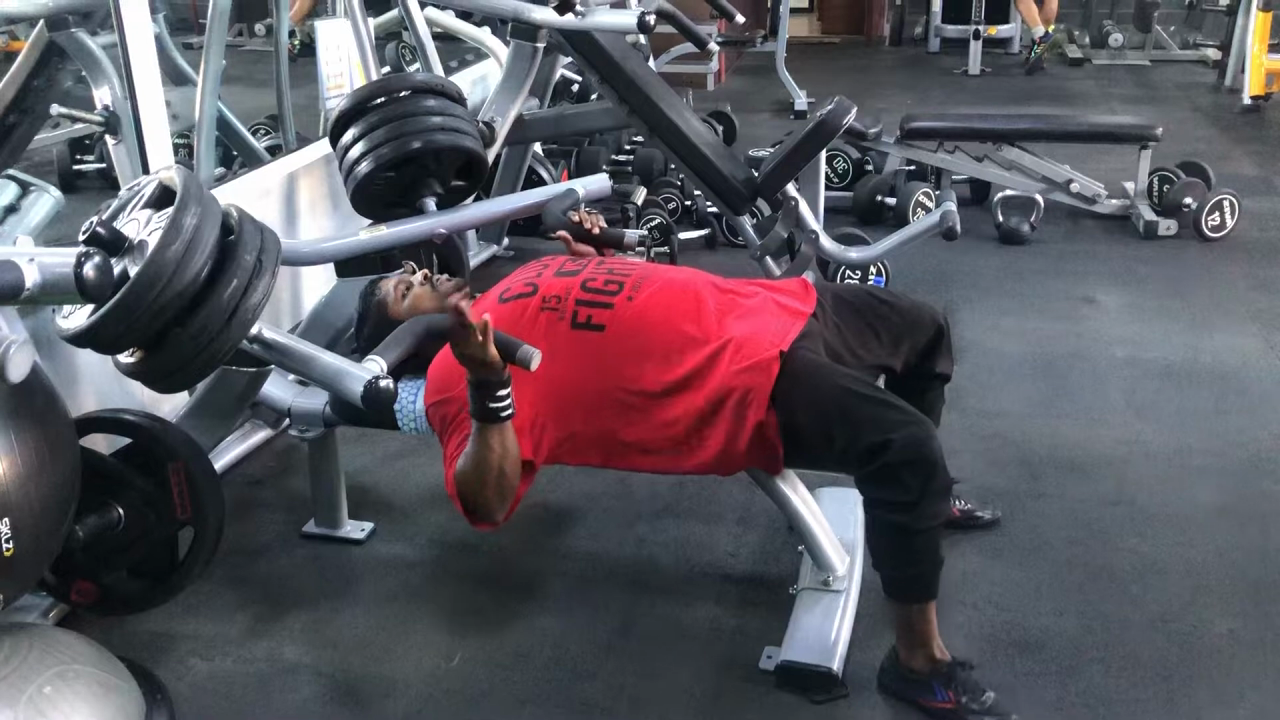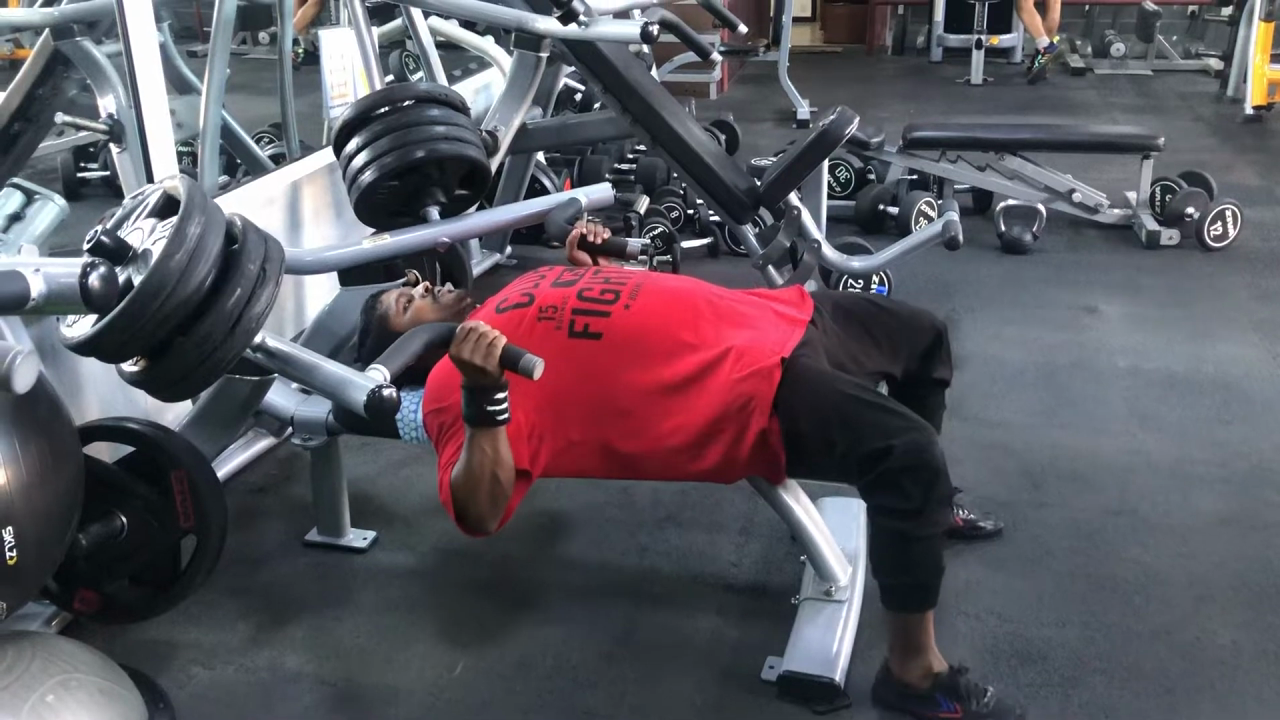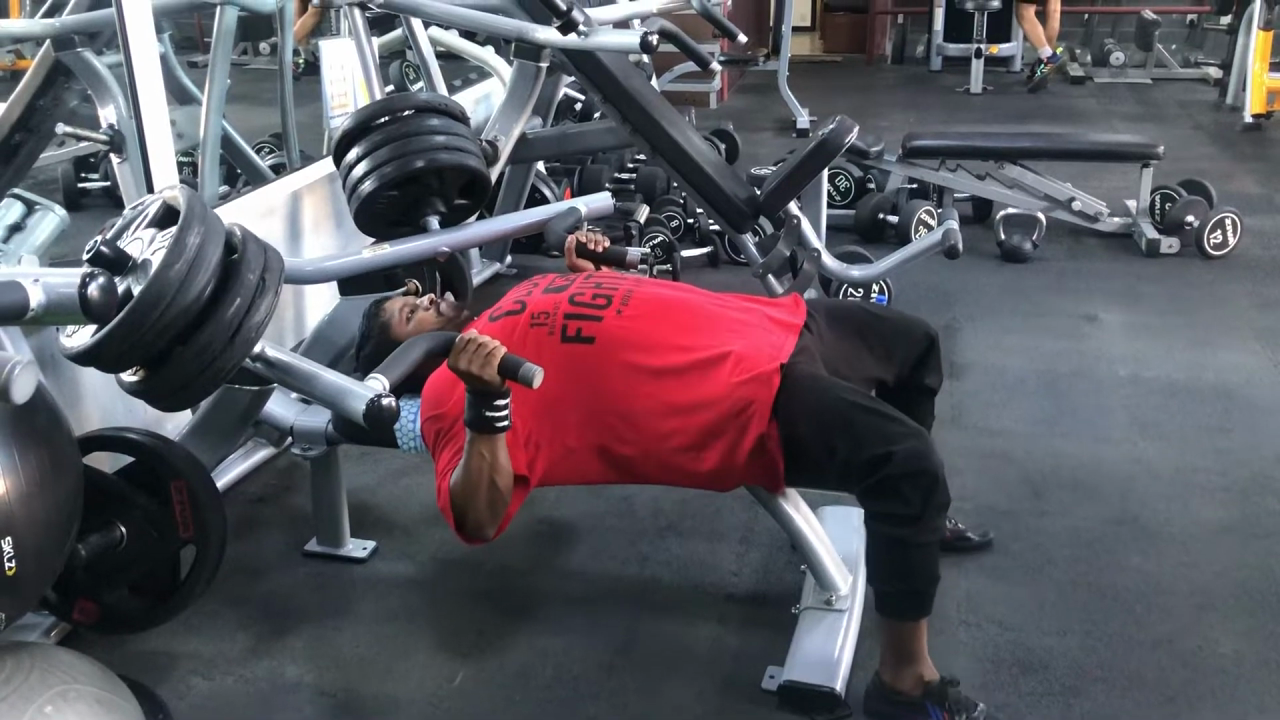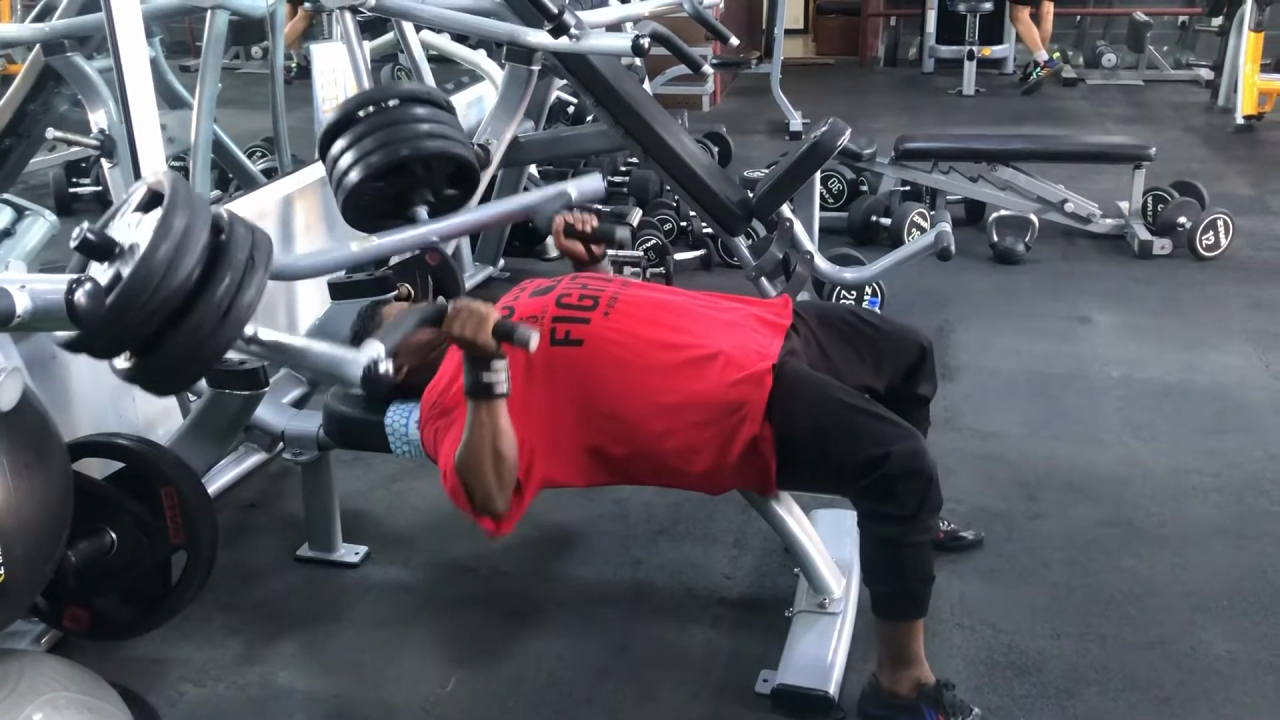
dt=0.5s
person 1, frame 1
left shoulder: (510, 294)
right shoulder: (454, 368)
right elbow: (488, 504)
left wrist: (592, 249)
right wrist: (486, 382)
right hip: (746, 382)
left knee: (922, 329)
right knee: (907, 446)
left ankle: (916, 501)
right ankle: (919, 660)
person 1, frame 2
left shoulder: (515, 299)
right shoulder: (454, 379)
right elbow: (479, 513)
left wrist: (593, 259)
right wrist: (482, 395)
right hip: (747, 391)
left knee: (920, 336)
right knee: (909, 452)
left ankle: (919, 508)
person 1, frame 3
left shoulder: (509, 313)
right shoulder: (451, 391)
right elbow: (478, 520)
left wrist: (596, 271)
right wrist: (486, 402)
right hip: (743, 398)
left knee: (914, 344)
right knee: (909, 462)
left ankle: (909, 519)
person 1, frame 4
left shoulder: (498, 318)
right shoulder: (447, 398)
right elbow: (490, 499)
left wrist: (589, 256)
right wrist: (482, 370)
right hip: (731, 403)
left knee: (909, 353)
right knee: (901, 464)
left ankle: (905, 528)
